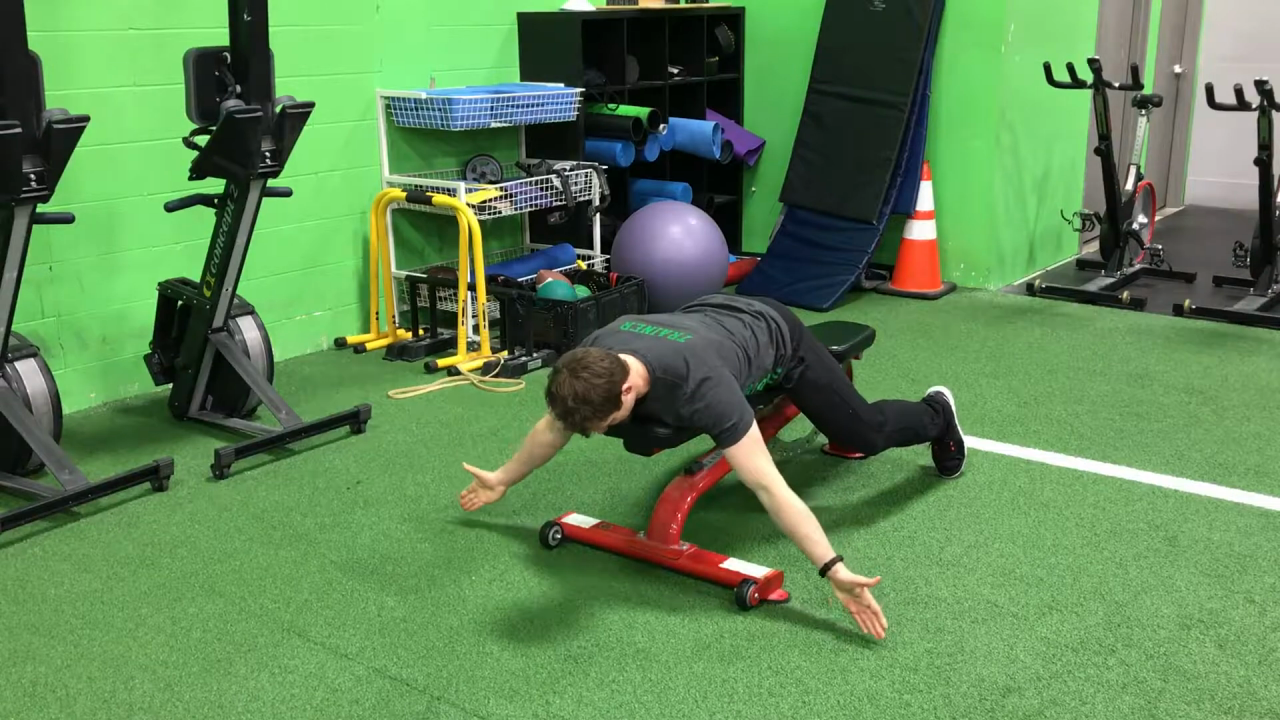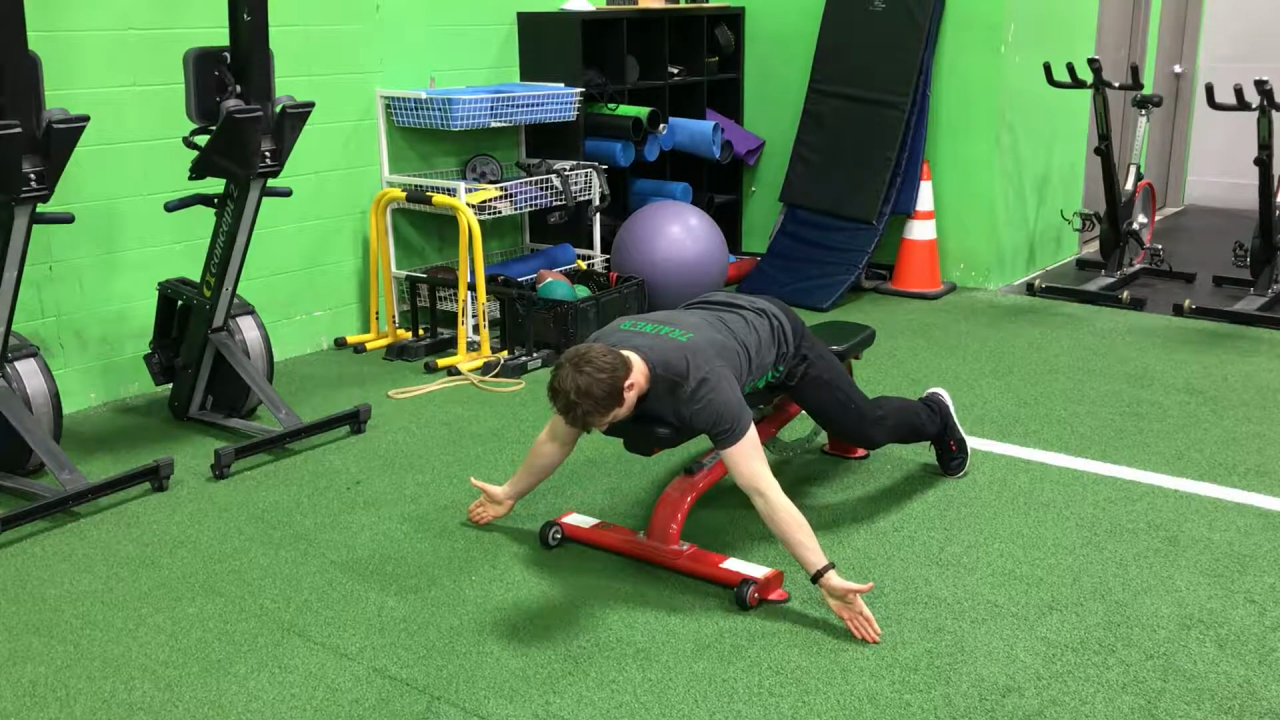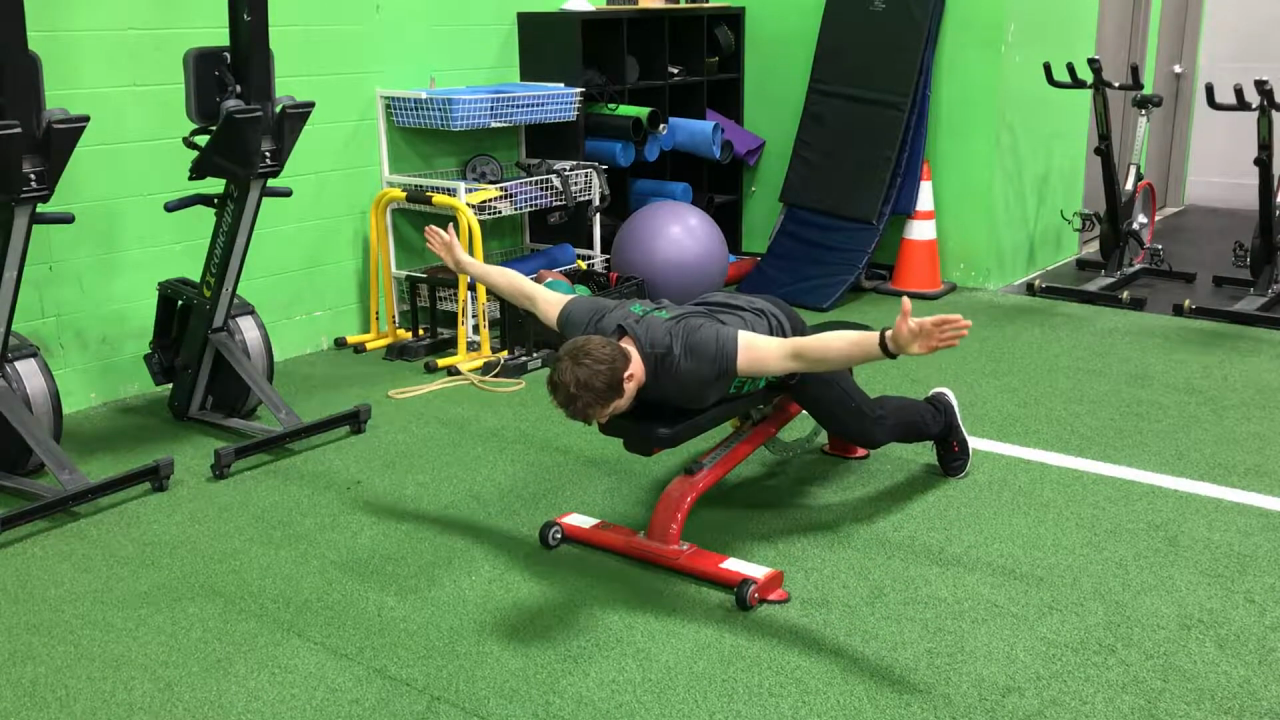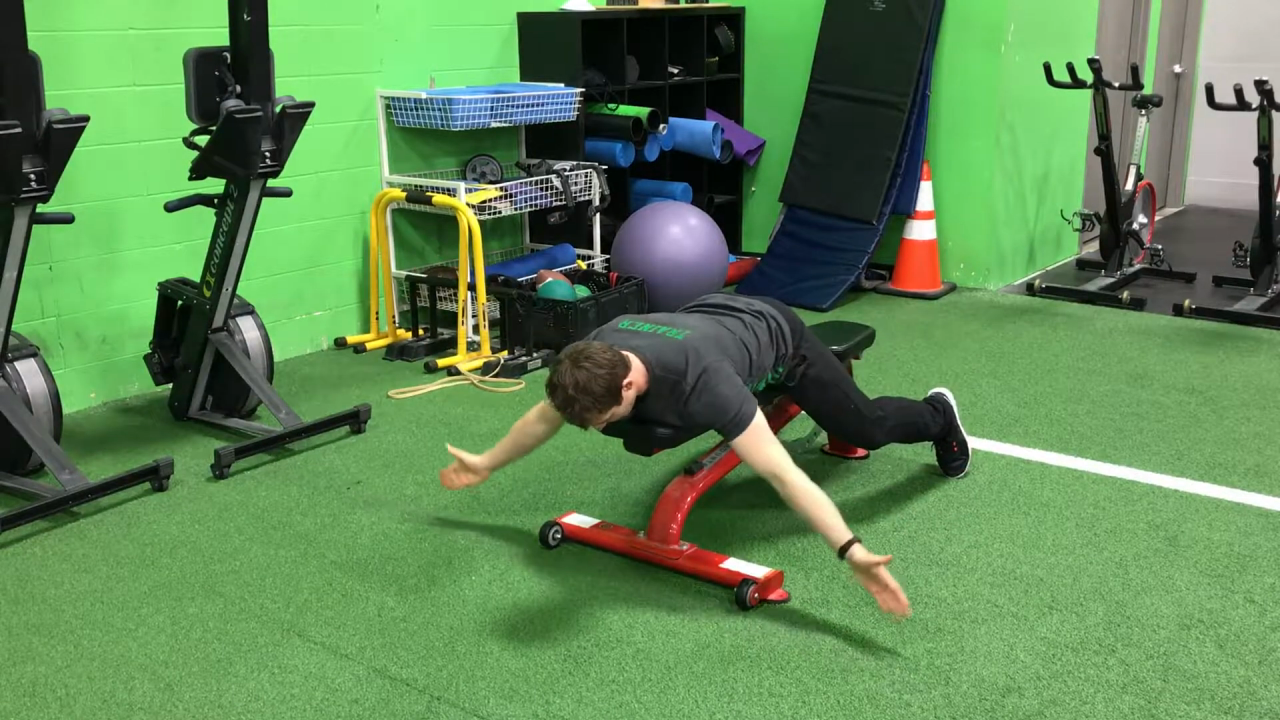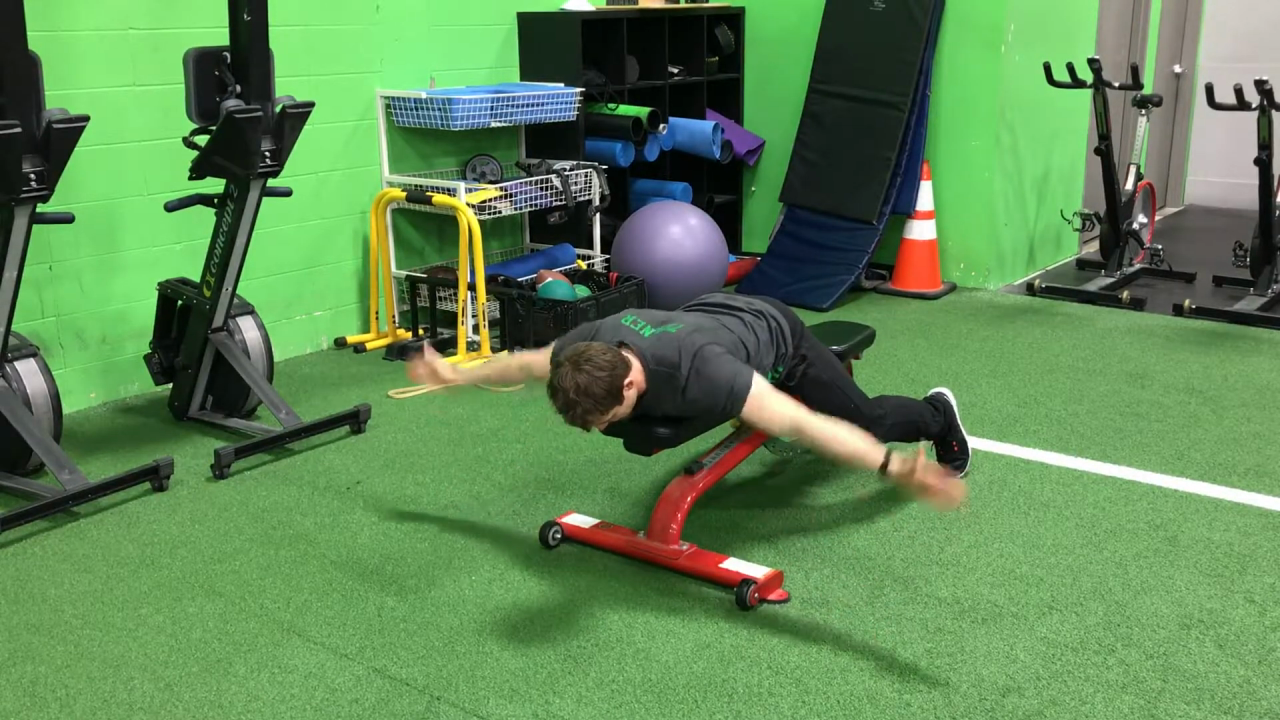
dt=1s
person 1, frame 1
left shoulder: (698, 387)
right shoulder: (591, 362)
left elbow: (767, 486)
right elbow: (554, 426)
left wrist: (834, 570)
right wrist: (502, 480)
left hip: (776, 337)
right hip: (718, 316)
left knee: (865, 431)
left ankle: (936, 415)
person 1, frame 2
left shoulder: (699, 385)
right shoulder: (592, 363)
left elbow: (762, 490)
right elbow: (557, 436)
left wrist: (825, 577)
right wrist: (509, 493)
left hip: (777, 335)
right hip: (720, 313)
left knee: (866, 425)
left ankle: (934, 415)
person 1, frame 3
left shoulder: (686, 355)
right shoulder: (590, 327)
left elbow: (799, 354)
right elbow: (532, 293)
left wrist: (891, 343)
right wrist: (465, 263)
left hip: (777, 334)
right hip: (721, 315)
left knee: (864, 426)
left ankle: (938, 417)
person 1, frame 4
left shoulder: (698, 382)
right shoulder: (594, 357)
left elbow: (782, 472)
right elbow: (544, 416)
left wrist: (852, 552)
right wrist: (485, 463)
left hip: (774, 334)
right hip: (715, 314)
left knee: (864, 425)
left ankle: (937, 416)
person 1, frame 5
left shoulder: (696, 371)
right shoulder: (592, 346)
left elbow: (798, 423)
right elbow: (523, 363)
left wrist: (890, 467)
right wrist: (454, 374)
left hip: (774, 338)
right hip: (715, 312)
left knee: (870, 418)
left ankle: (937, 417)
